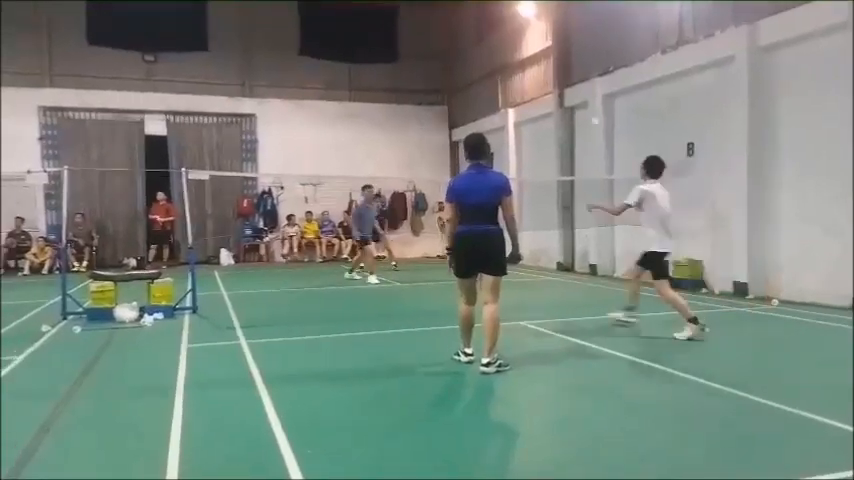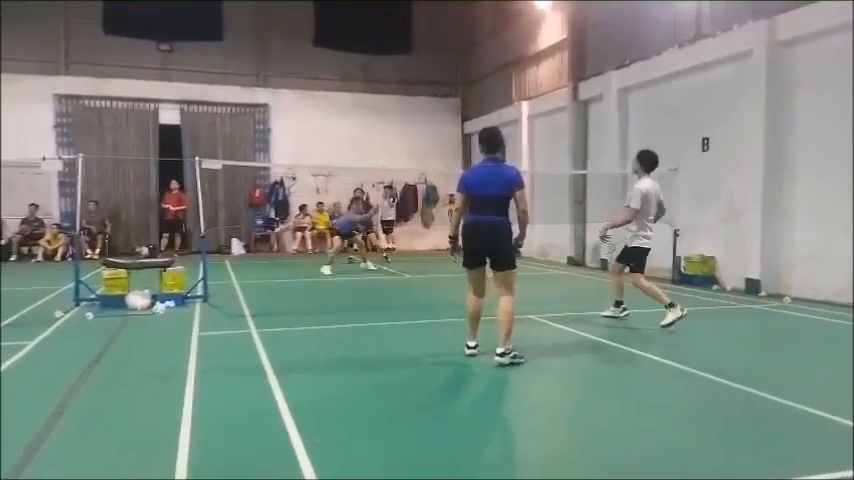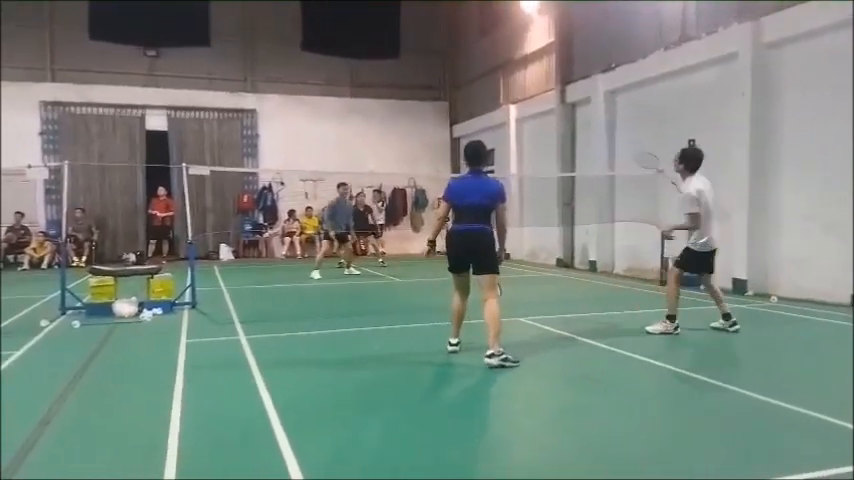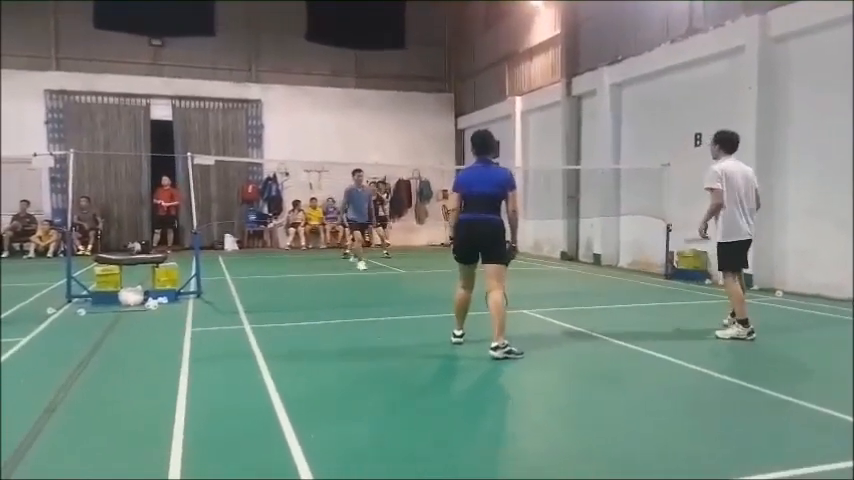
dt=0.7s
person 1, frame 1
left shoulder: (456, 183)
right shoulder: (500, 180)
left elbow: (450, 220)
right elbow: (509, 217)
left wrist: (450, 249)
right wrist: (515, 247)
left hip: (464, 242)
right hip: (491, 241)
left knee: (466, 300)
right knee: (491, 301)
left ankle: (466, 350)
right ankle: (488, 359)
person 1, frame 2
left shoulder: (469, 175)
right shoulder: (512, 174)
left elbow: (459, 208)
right elbow: (523, 210)
left wrist: (453, 236)
right wrist: (521, 236)
left hip: (473, 233)
right hip: (499, 233)
left knee: (475, 292)
right knee: (506, 293)
left ankle: (471, 342)
right ankle: (503, 349)
person 1, frame 3
left shoulder: (454, 185)
right shoulder: (495, 187)
left elbow: (441, 217)
right elbow: (501, 223)
left wrist: (431, 241)
right wrist: (501, 249)
left hip: (456, 240)
right hip: (482, 241)
left knee: (460, 292)
right knee: (490, 297)
left ankle: (454, 340)
right ankle: (494, 351)
person 1, frame 4
left shoulder: (462, 175)
right shoulder: (505, 175)
left elbow: (454, 209)
right elbow: (512, 211)
left wrist: (454, 238)
right wrist: (513, 241)
left hip: (466, 230)
right hip: (492, 230)
left knee: (464, 285)
right knee: (495, 289)
left ankle: (458, 331)
right ankle: (498, 344)
person 2, frame 1
left shoulder: (642, 190)
right shoulder: (663, 192)
left elbow: (617, 210)
left wrist: (598, 206)
left hip: (656, 247)
right hip: (660, 245)
left knee: (663, 289)
right knee: (636, 274)
left ankle: (694, 324)
right ankle: (629, 312)
person 2, frame 2
left shoulder: (639, 187)
right shoulder: (654, 186)
left elbow: (629, 217)
right elbow: (661, 211)
left wrist: (606, 227)
left hip: (639, 241)
right hip: (636, 239)
left knee: (638, 280)
right knee: (616, 269)
left ankle: (673, 308)
right ankle: (618, 307)
person 2, frame 3
left shoulder: (689, 190)
right shoulder: (702, 180)
left elbow: (694, 223)
left wrist: (671, 228)
left hip: (698, 244)
right hip: (709, 242)
left knee: (673, 275)
right knee: (707, 281)
left ankle: (670, 322)
right ankle: (728, 319)
person 2, frame 4
left shoulder: (717, 169)
right shoulder: (748, 170)
left elbow: (718, 202)
right elbow: (757, 204)
left wrist: (704, 221)
left hip: (729, 232)
right hip: (746, 231)
left knee: (729, 277)
right knee: (737, 275)
left ankle: (744, 326)
right ankle: (736, 315)
